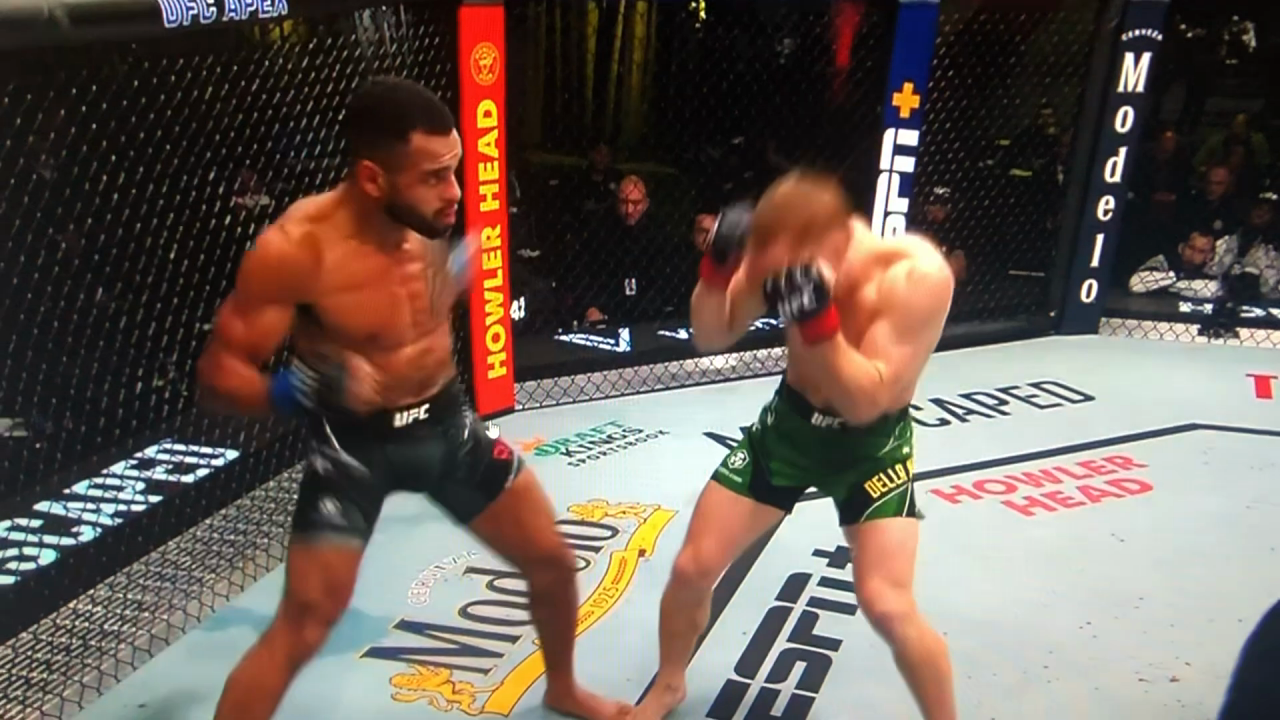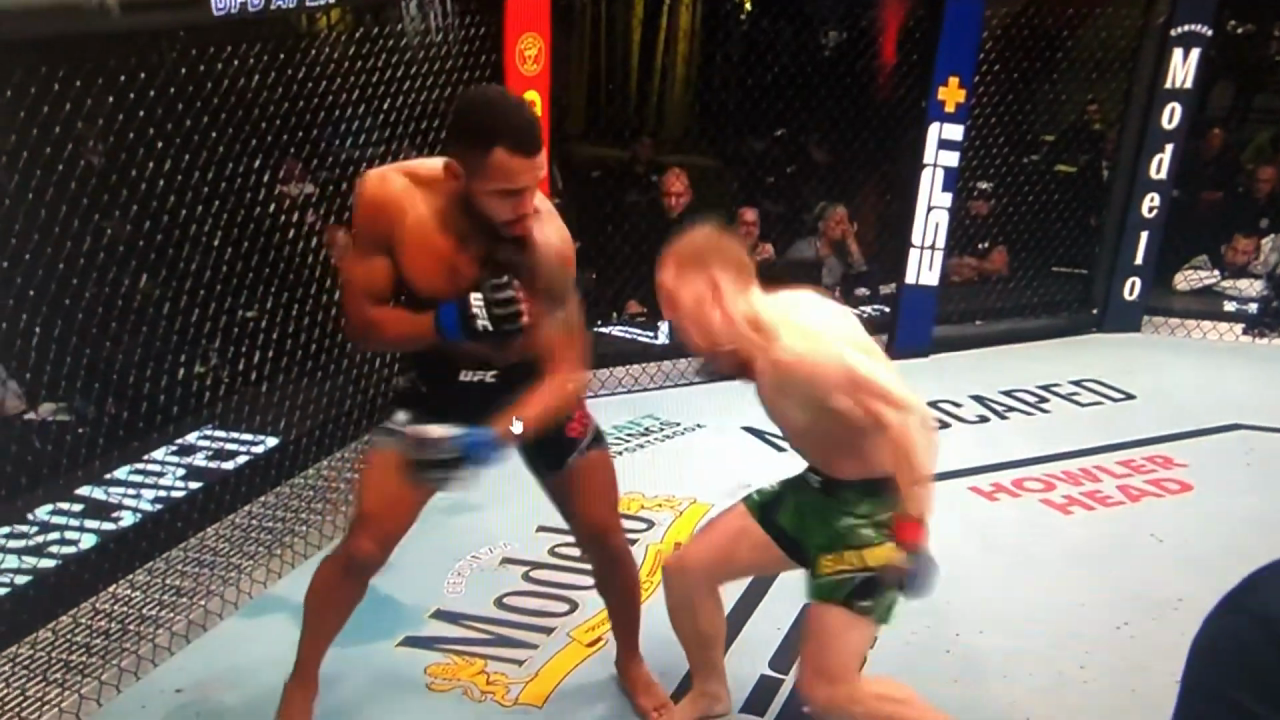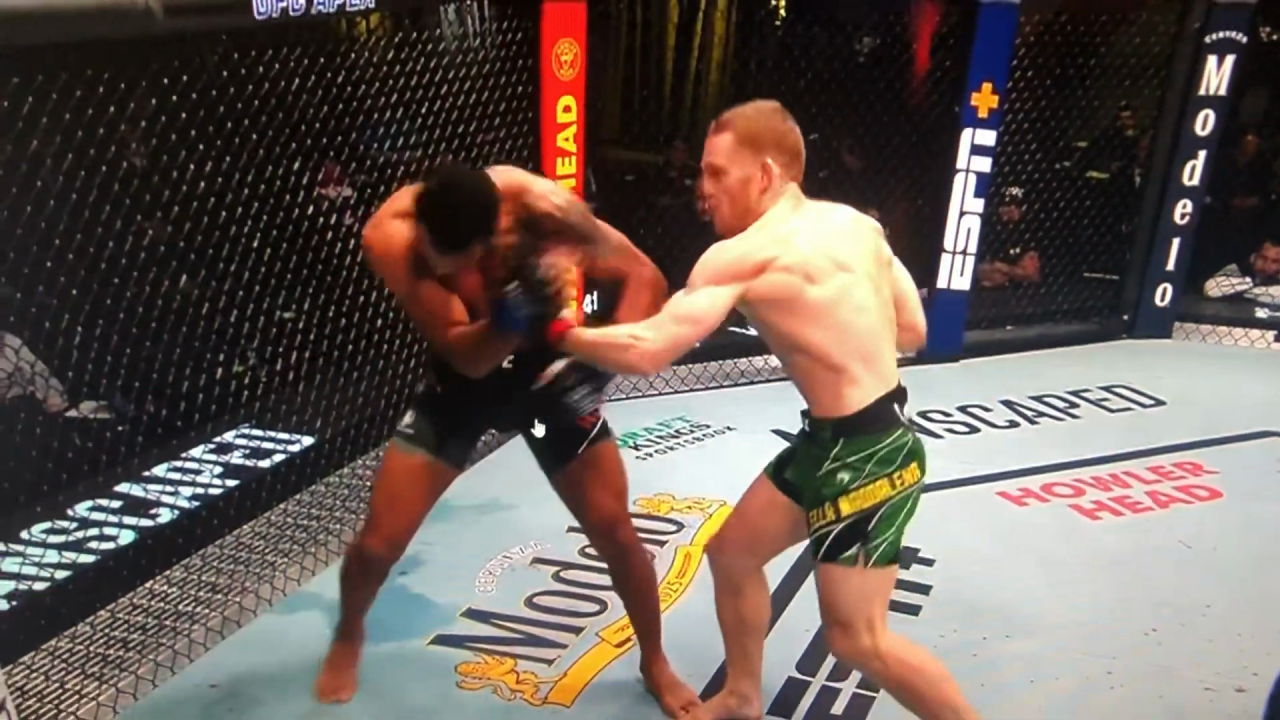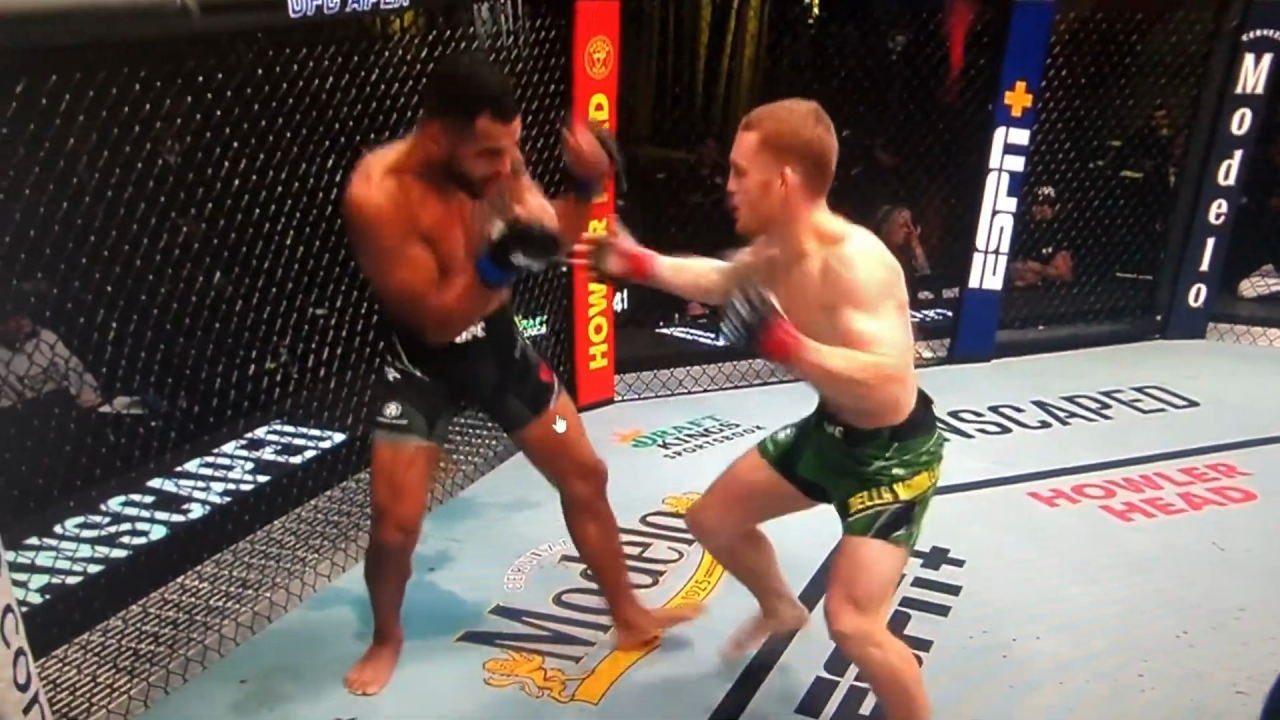
dt=0.5s
person 1, frame 1
left shoulder: (421, 221)
right shoulder: (293, 249)
right elbow: (220, 372)
left wrist: (449, 270)
right wrist: (301, 389)
left hip: (450, 427)
right hip: (354, 447)
left knee: (553, 561)
right knee: (300, 631)
person 1, frame 2
left shoulder: (545, 242)
right shoulder: (386, 196)
left elbow: (569, 372)
right elbow: (363, 321)
left wrist: (491, 435)
right wrist: (460, 323)
left hip: (532, 387)
right hip: (440, 384)
left knee: (604, 536)
right knee: (363, 551)
left ankle: (630, 661)
person 1, frame 3
left shoulder: (541, 207)
right shoulder: (390, 235)
left elbow: (642, 277)
right elbow: (466, 355)
left wrist: (599, 360)
right wrist: (513, 316)
left hip: (549, 376)
right hip: (457, 382)
left knee: (616, 533)
right knee: (377, 543)
left ankle: (655, 662)
right ankle: (348, 639)
person 1, frame 4
left shoulder: (499, 160)
right shoulder: (378, 193)
left elbow: (554, 243)
right elbow: (433, 321)
left wrist: (585, 188)
right wrist: (505, 260)
left hip: (499, 344)
right hip: (422, 359)
left knee: (582, 477)
right knee: (394, 529)
left ankle: (628, 616)
right ankle: (386, 639)
person 2, frame 1
left shoulder: (917, 274)
right shoulder: (782, 256)
left elbow: (864, 403)
right elbow: (711, 338)
left wrist: (817, 322)
right wrist: (717, 269)
left hip: (872, 441)
right hip: (789, 420)
left knee: (887, 605)
right knee: (693, 565)
person 2, frame 2
left shoulder: (790, 341)
right shoulder: (782, 312)
left elbow: (909, 419)
left wrist: (910, 532)
right wrist: (749, 367)
left hip: (870, 511)
right hip: (826, 489)
right knee: (685, 571)
person 2, frame 3
left shoulder: (747, 254)
right shoulder: (855, 225)
left elbow: (649, 349)
right elbow: (912, 332)
left wrist: (559, 330)
left hip: (865, 450)
right hip: (845, 438)
left knee: (856, 637)
right knee: (730, 552)
person 2, frame 4
left shoulder: (851, 259)
right shoulder: (770, 250)
left elbow: (888, 386)
right elbow: (722, 282)
left wrist: (784, 344)
right wrist: (638, 261)
left hip: (893, 452)
right hip: (826, 429)
left knee: (854, 624)
right knee: (714, 518)
right ankle: (779, 608)
